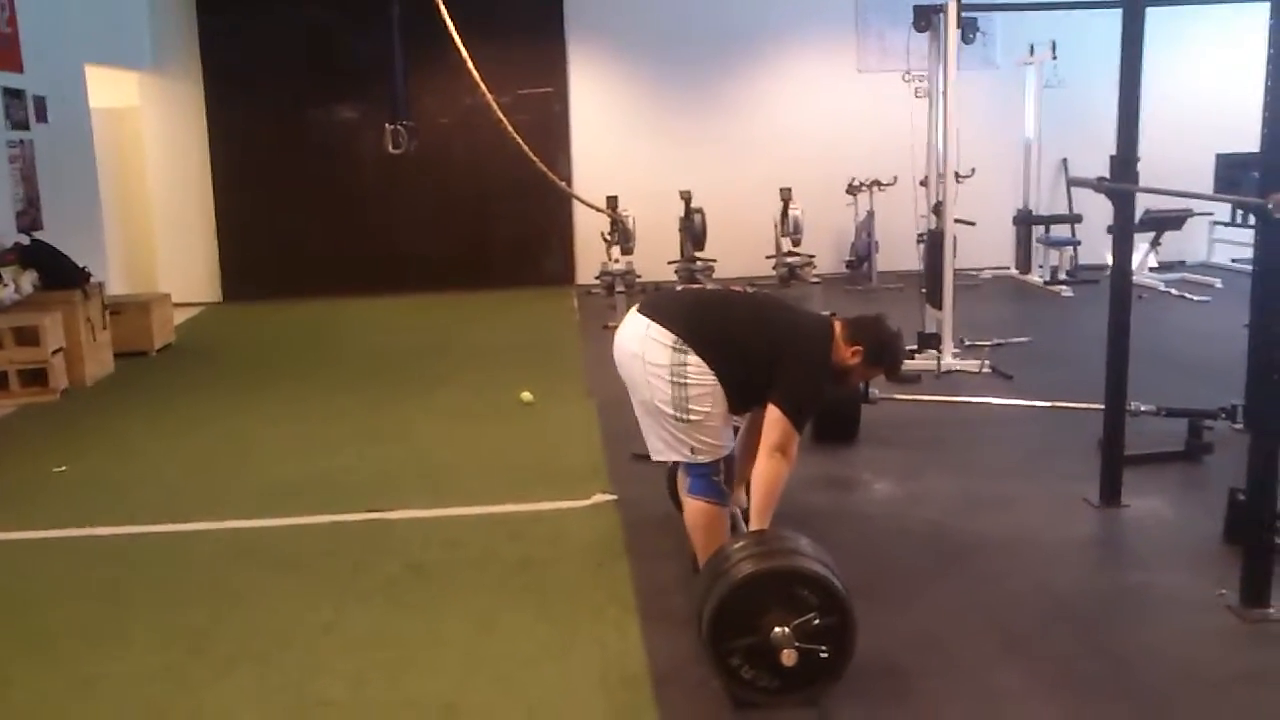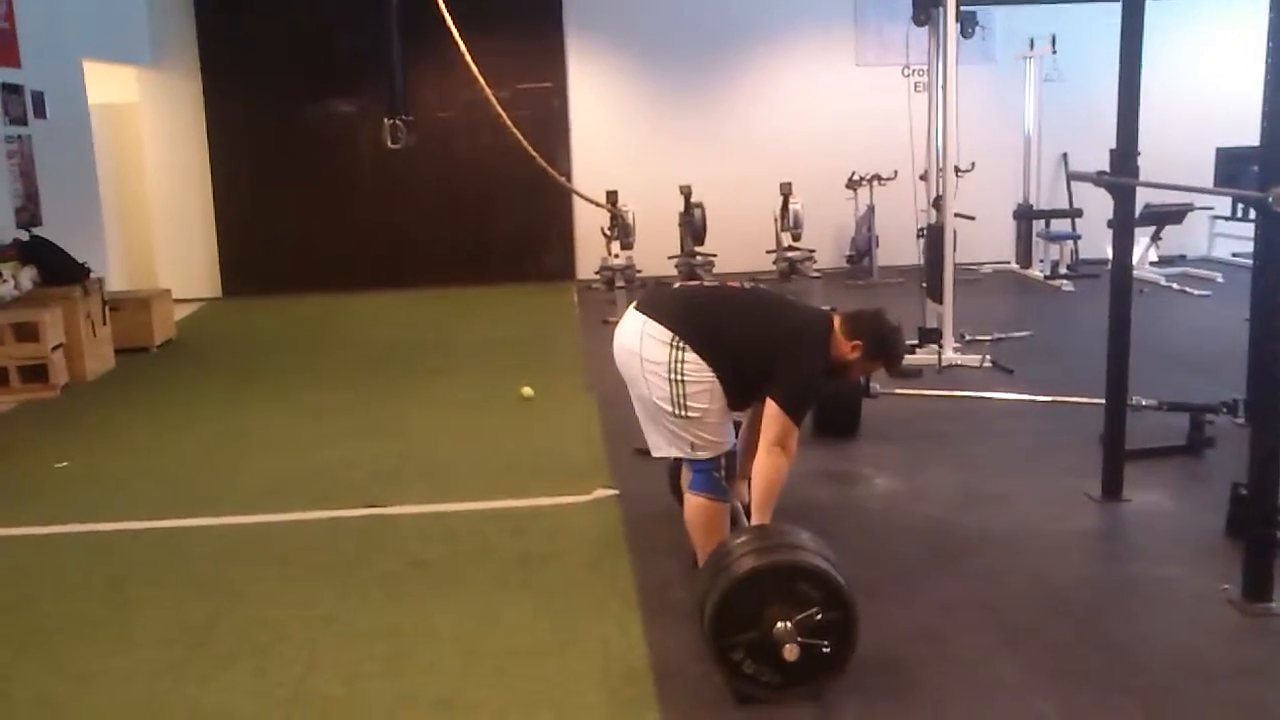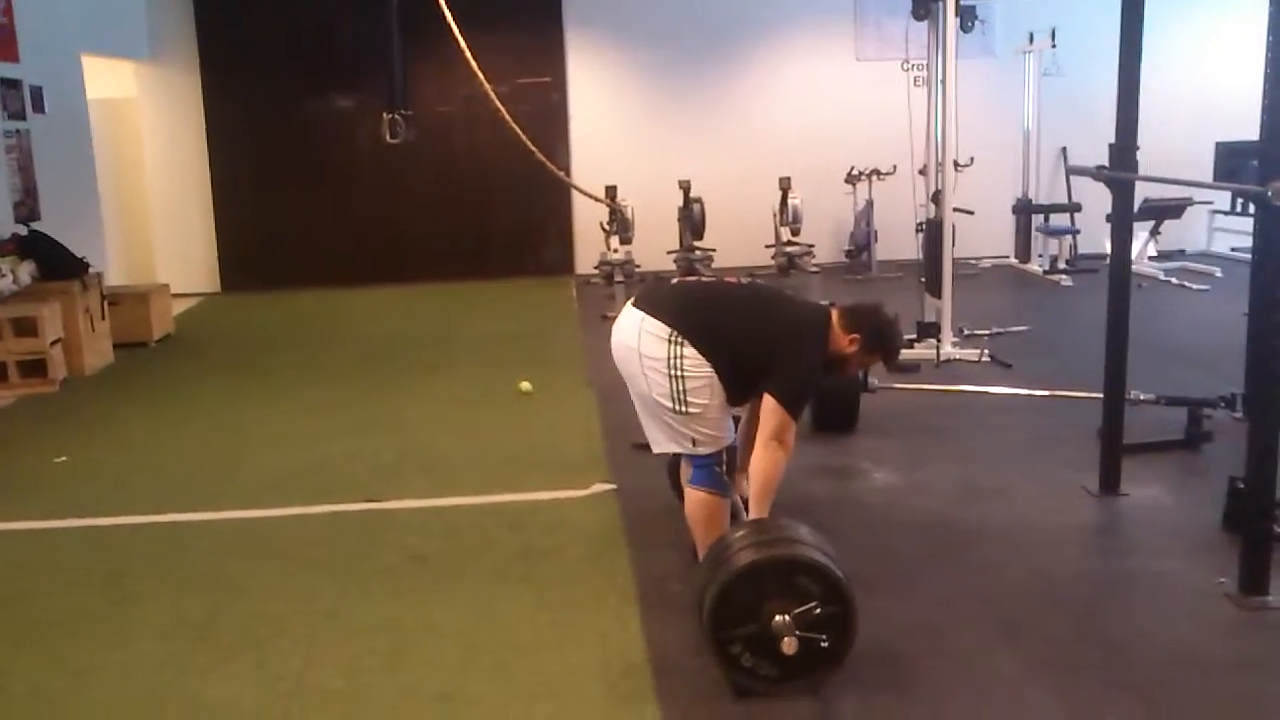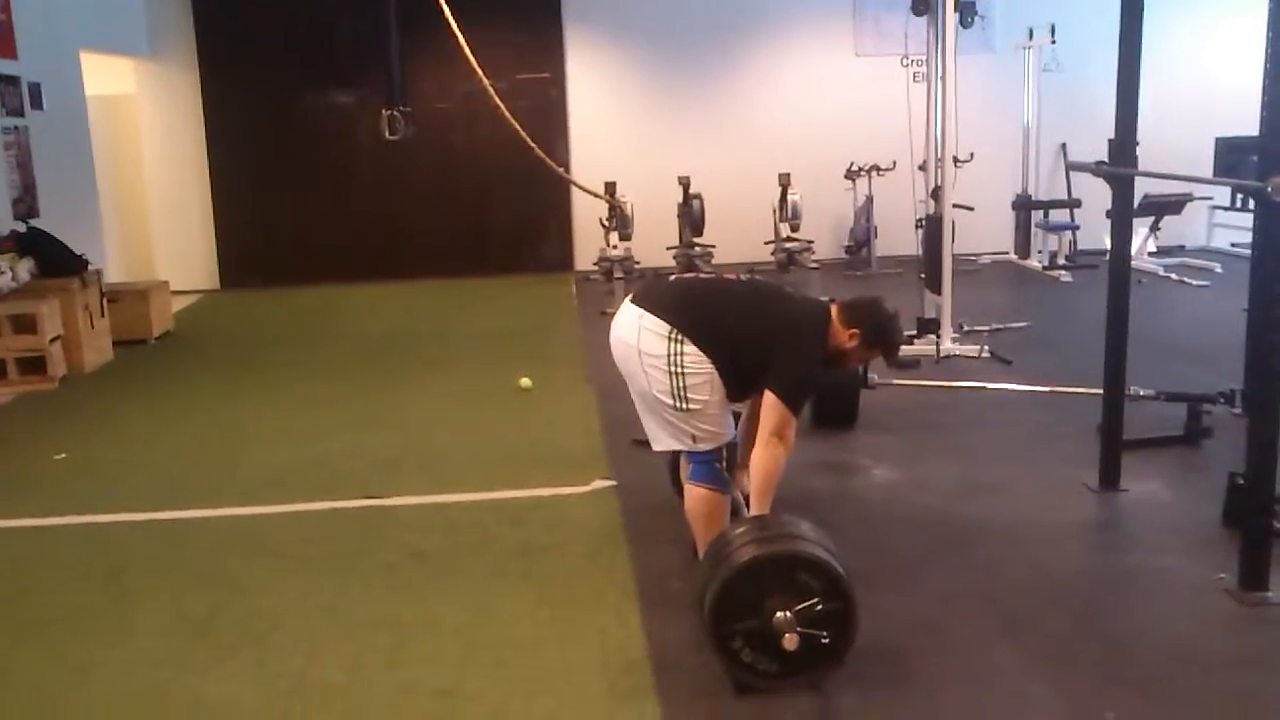
dt=0.1s
person 1, frame 1
left shoulder: (803, 337)
right shoulder: (810, 357)
left elbow: (759, 418)
right elbow: (776, 451)
left wrist: (737, 486)
right hip: (666, 343)
left knee: (697, 459)
right knee: (707, 467)
left ankle: (707, 556)
person 1, frame 2
left shoulder: (803, 330)
right shoulder: (807, 352)
left elbow: (760, 413)
right elbow: (776, 447)
left wrist: (740, 481)
left hip: (640, 325)
right hip: (663, 340)
left knee: (699, 451)
right knee: (708, 462)
left ankle: (707, 551)
person 1, frame 3
left shoulder: (800, 326)
right shoulder: (805, 346)
left elbow: (757, 407)
right elbow: (773, 441)
left wrist: (740, 475)
left hip: (639, 321)
right hip: (662, 335)
left knee: (698, 447)
right knee: (709, 458)
left ankle: (706, 547)
person 1, frame 4
left shoulder: (800, 321)
right shoulder: (805, 343)
left elbow: (759, 405)
right elbow: (774, 438)
left wrist: (741, 471)
right hip: (660, 333)
left knee: (698, 444)
right knee: (709, 454)
left ankle: (705, 539)
